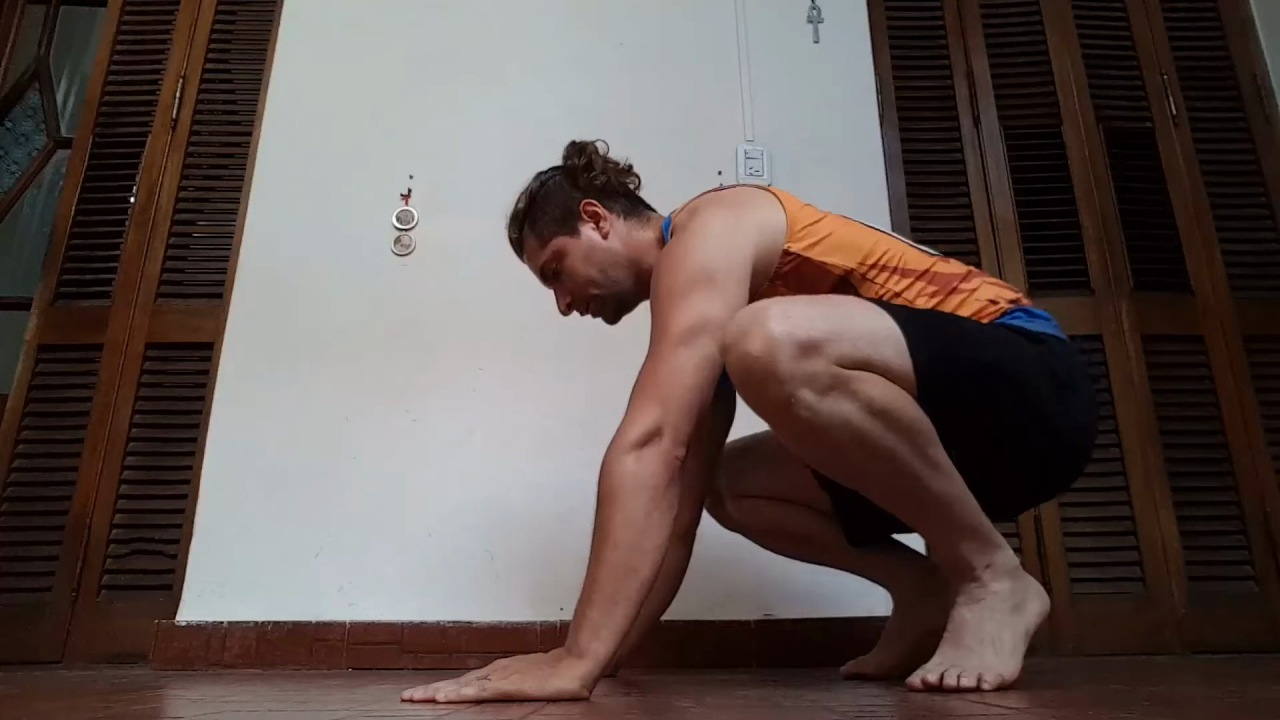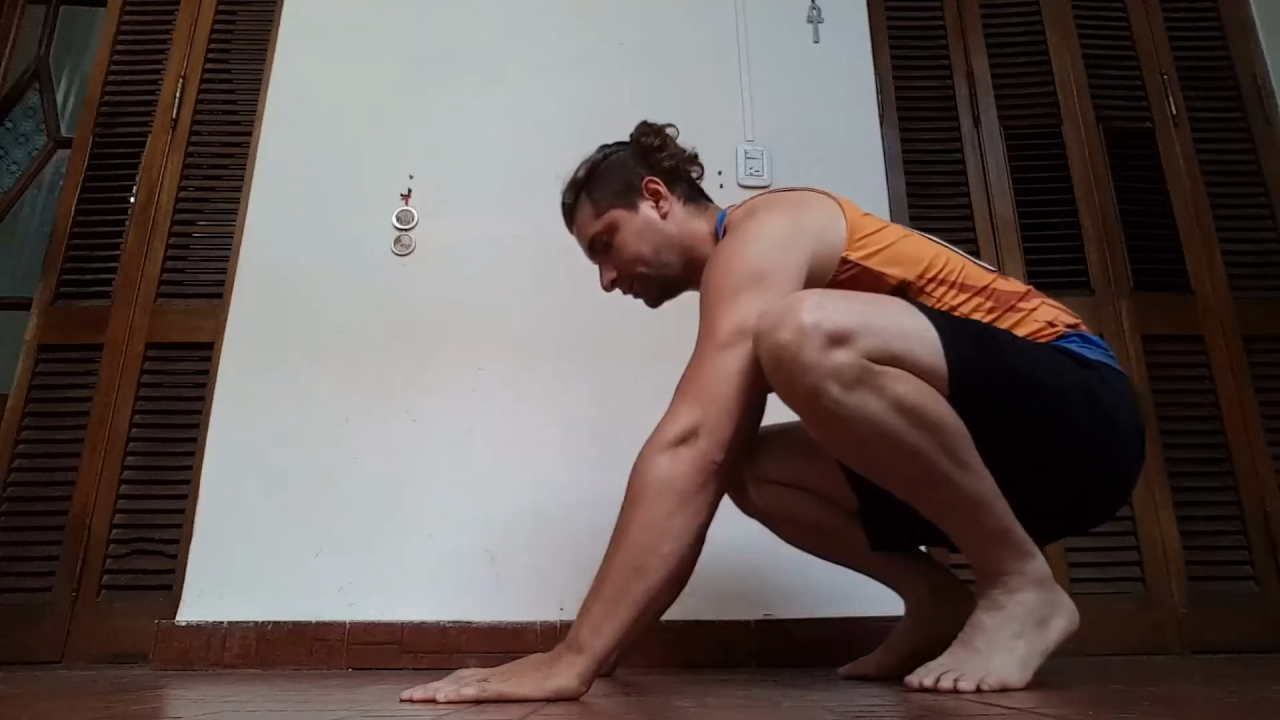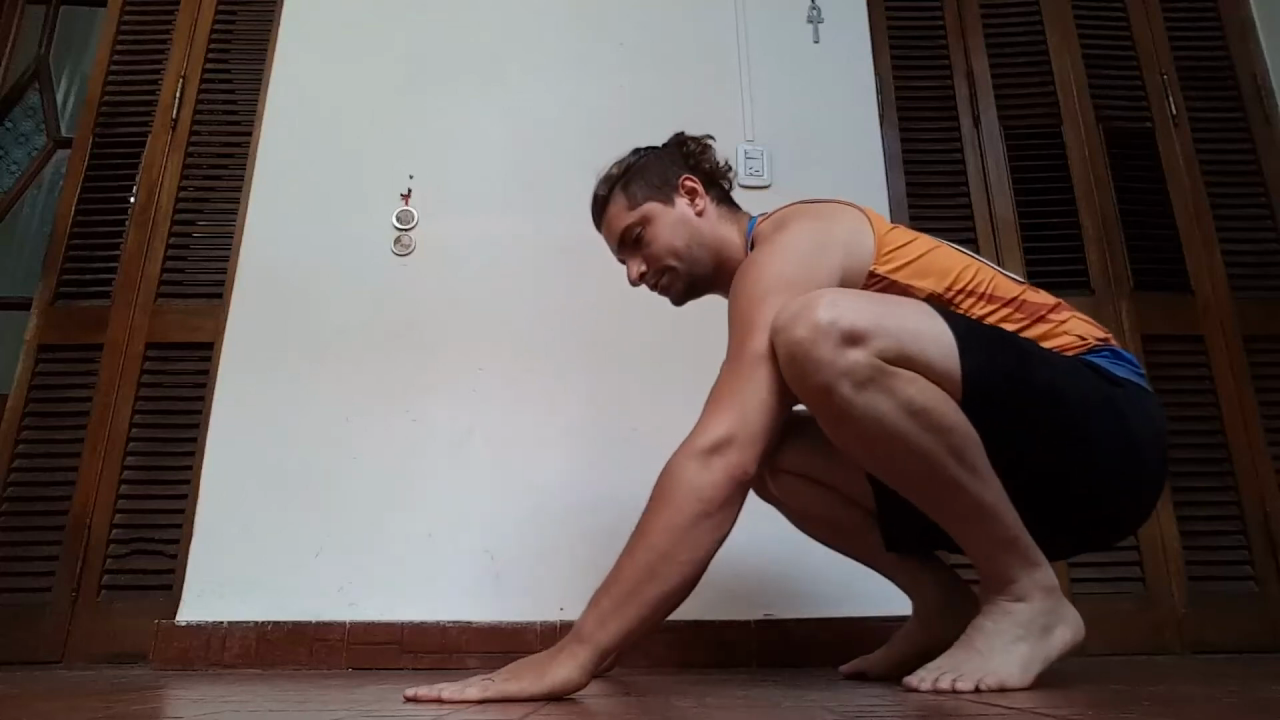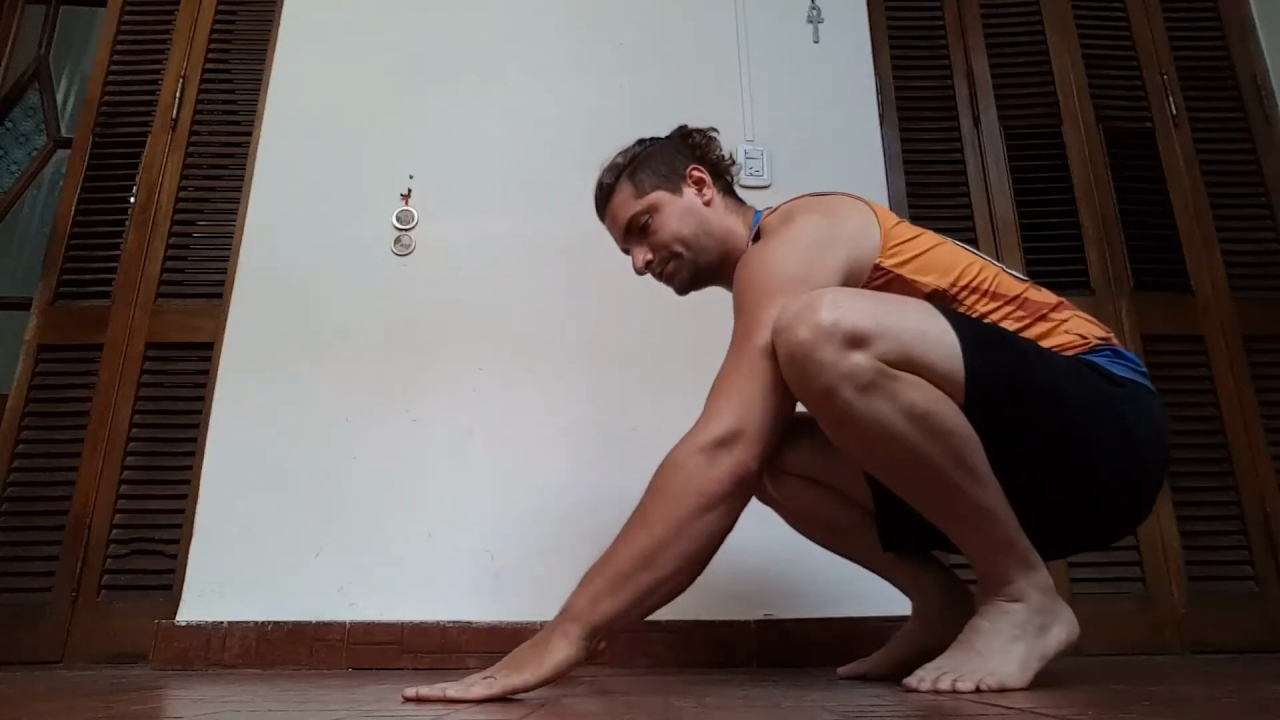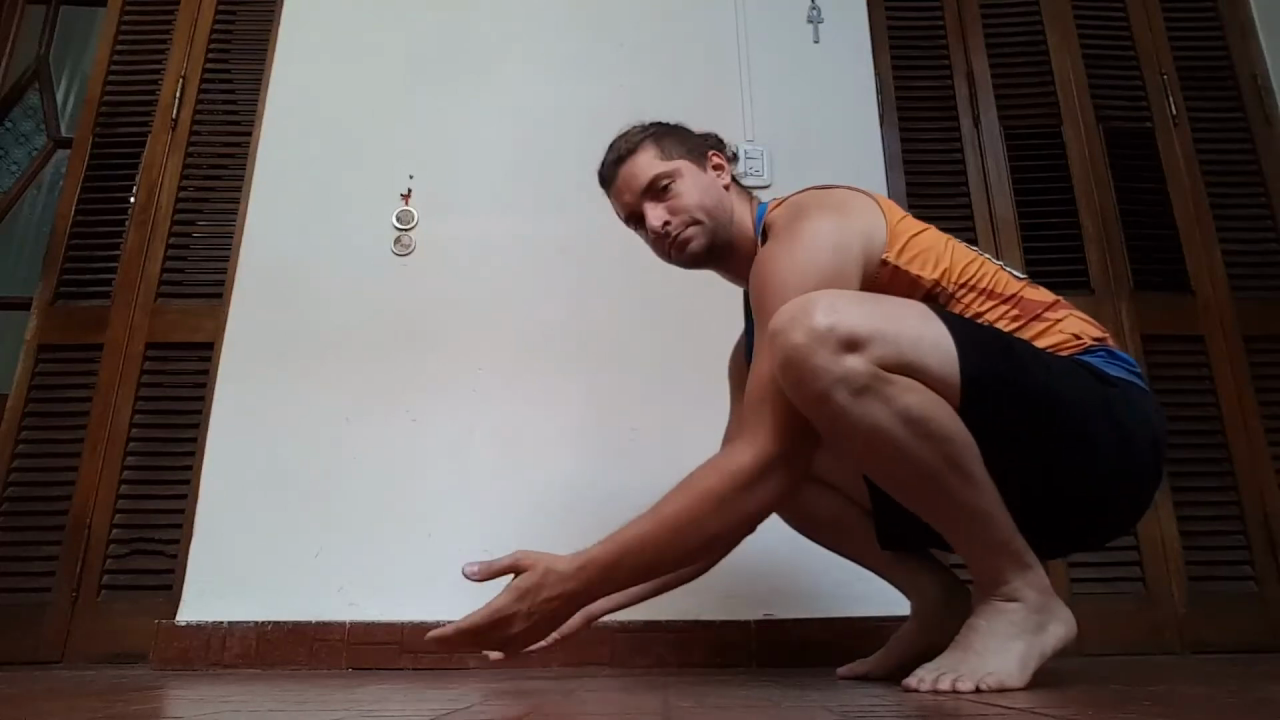
dt=0.4s
person 1, frame 1
left shoulder: (709, 230)
right shoulder: (700, 309)
left elbow: (648, 445)
right elbow: (676, 499)
left wrist: (580, 658)
right wrist: (606, 649)
left hip: (1029, 381)
right hip: (966, 406)
left knee: (772, 343)
right knee: (728, 485)
left ankle: (990, 577)
right ankle: (930, 594)
person 1, frame 2
left shoulder: (764, 231)
right shoulder: (744, 303)
left elbow: (687, 446)
right elbow: (700, 480)
left wrist: (576, 657)
right wrist: (600, 645)
left hip: (1076, 411)
right hip: (1002, 445)
left knee: (806, 335)
left ankle: (1021, 586)
right ankle: (940, 603)
person 1, frame 3
left shoulder: (791, 242)
right shoulder: (763, 310)
left elbow: (716, 460)
right elbow: (731, 467)
left wrist: (577, 652)
right wrist: (598, 640)
left hip: (1101, 423)
right hip: (1018, 459)
left knee: (822, 331)
left ankle: (1026, 596)
right ankle: (947, 605)
person 1, frame 4
left shoulder: (798, 236)
right shoulder: (767, 318)
left elbow: (718, 453)
right elbow: (723, 487)
left wrist: (567, 633)
right wrist: (598, 622)
left hip: (1103, 421)
right hip: (1016, 454)
left knee: (824, 332)
left ankle: (1022, 595)
right ankle: (946, 607)
person 1, frame 5
left shoulder: (808, 229)
right shoulder: (758, 341)
left elbow: (760, 471)
right elbow: (747, 484)
left wrist: (575, 578)
right wrist: (596, 598)
left hip: (1098, 420)
right hip: (1014, 461)
left knee: (814, 335)
left ankle: (1017, 595)
right ankle: (943, 604)
